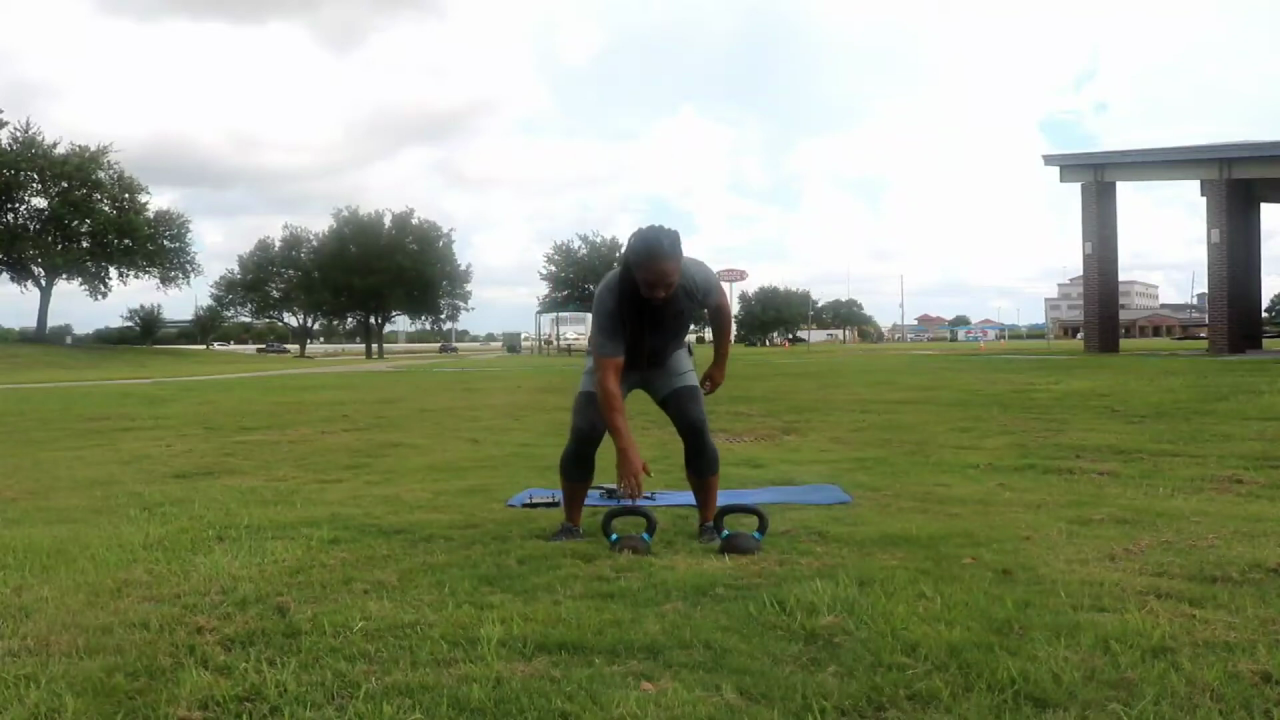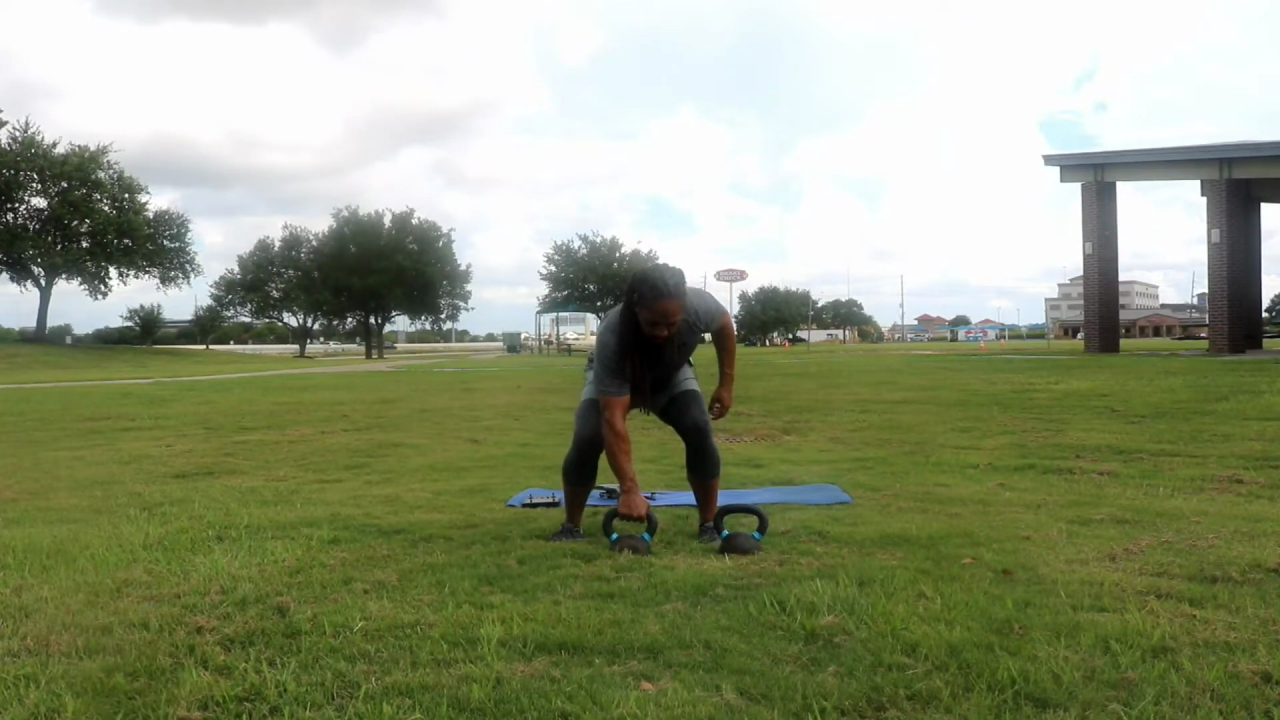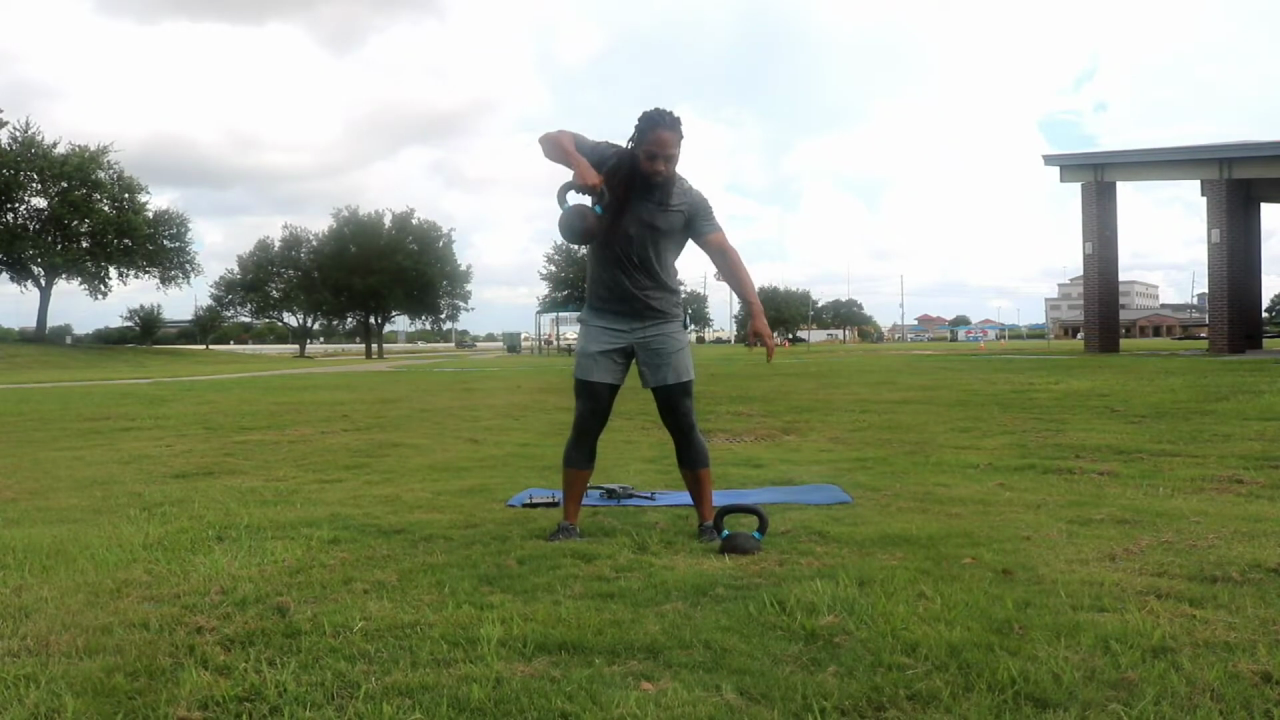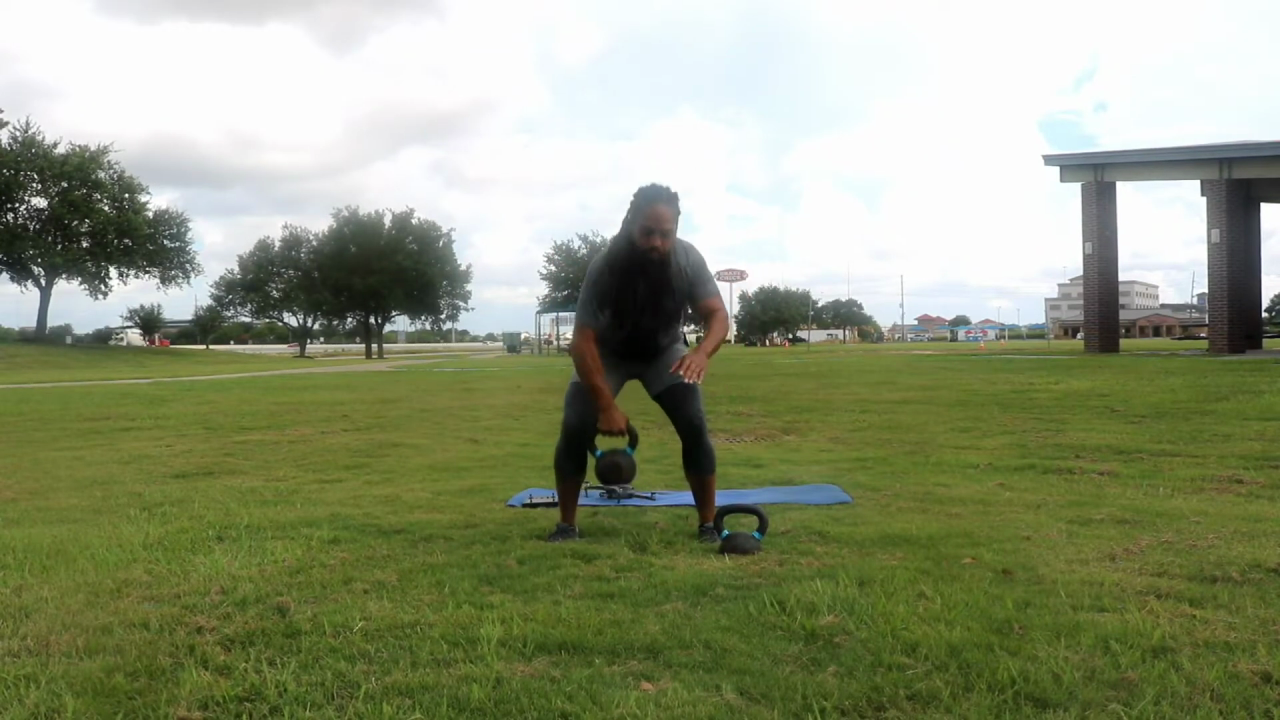
dt=1s
person 1, frame 1
left shoulder: (698, 276)
right shoulder: (610, 295)
left elbow: (720, 308)
right elbow: (607, 380)
left wrist: (720, 362)
right wrist: (626, 449)
left hip: (669, 358)
right hip: (613, 360)
left knee: (696, 427)
right knee: (584, 432)
left ankle: (708, 524)
right ankle: (570, 525)
person 1, frame 2
left shoulder: (699, 305)
right shoulder: (613, 334)
left elbow: (724, 326)
right elbow: (613, 420)
left wrist: (726, 384)
right wrist: (629, 490)
left hip: (672, 376)
right hip: (612, 379)
left knee: (699, 430)
right knee: (587, 438)
left ankle: (709, 524)
right ankle: (571, 525)
person 1, frame 3
left shoulder: (689, 199)
right shoulder: (610, 164)
left elbow: (723, 253)
right elbow: (552, 139)
left wrist: (755, 311)
right wrist: (579, 165)
left hip: (662, 324)
right hip: (604, 323)
left knee: (683, 426)
right knee: (586, 425)
left ankle: (708, 523)
right ankle: (569, 524)
person 1, frame 4
left shoulder: (689, 259)
right shoulder: (606, 267)
left elbow: (716, 314)
right elbow: (584, 341)
left wrist: (701, 351)
right wrist: (607, 408)
left hip: (664, 351)
right hip: (608, 356)
left knee: (694, 427)
right knee: (574, 428)
left ankle: (709, 525)
right ankle: (567, 525)
